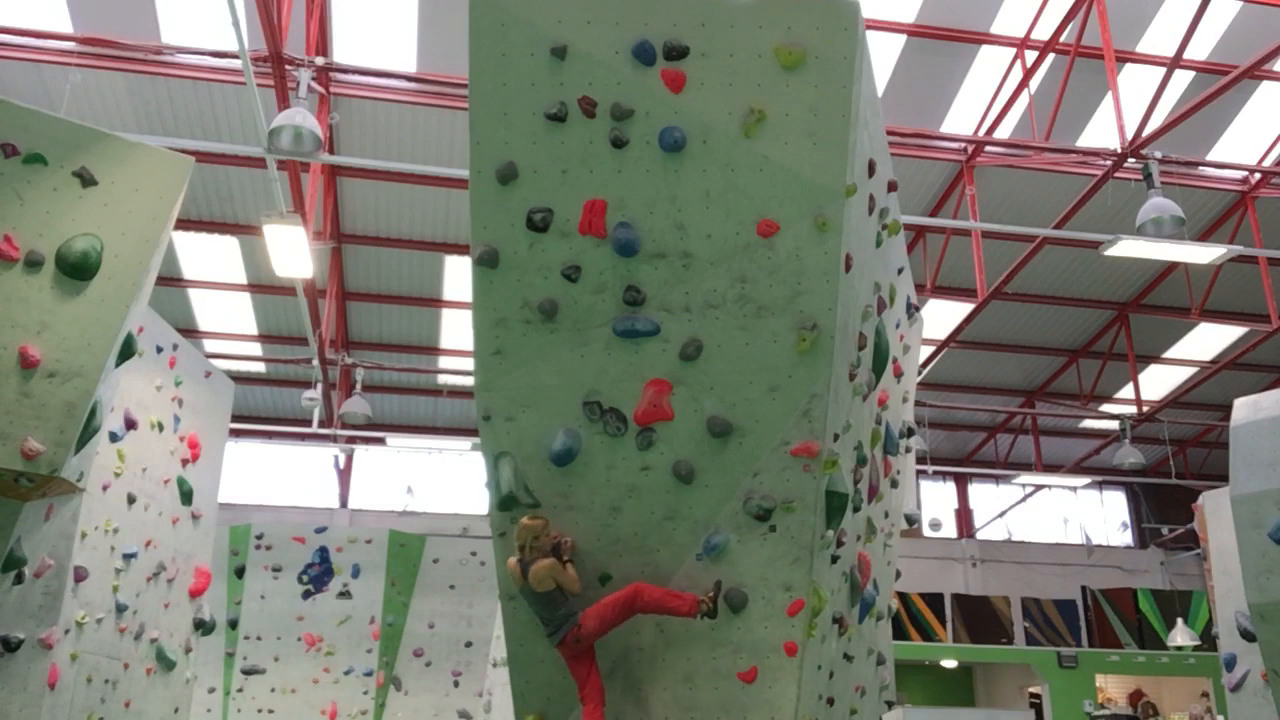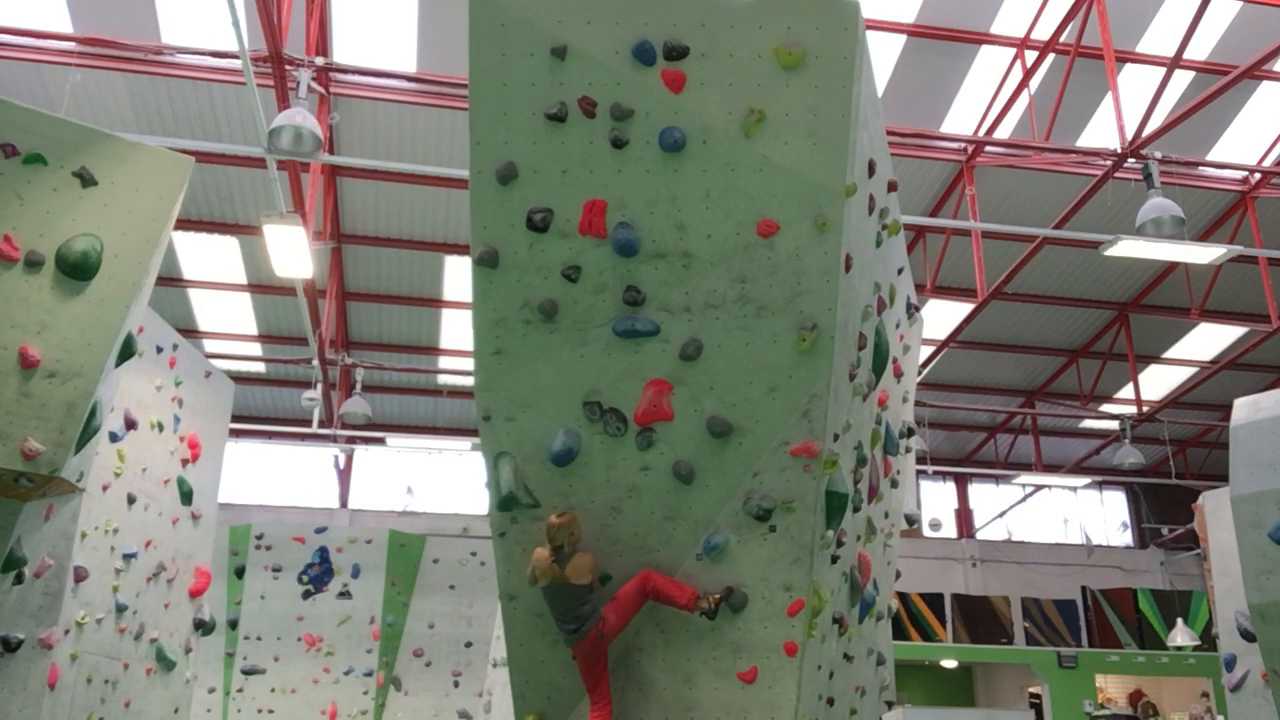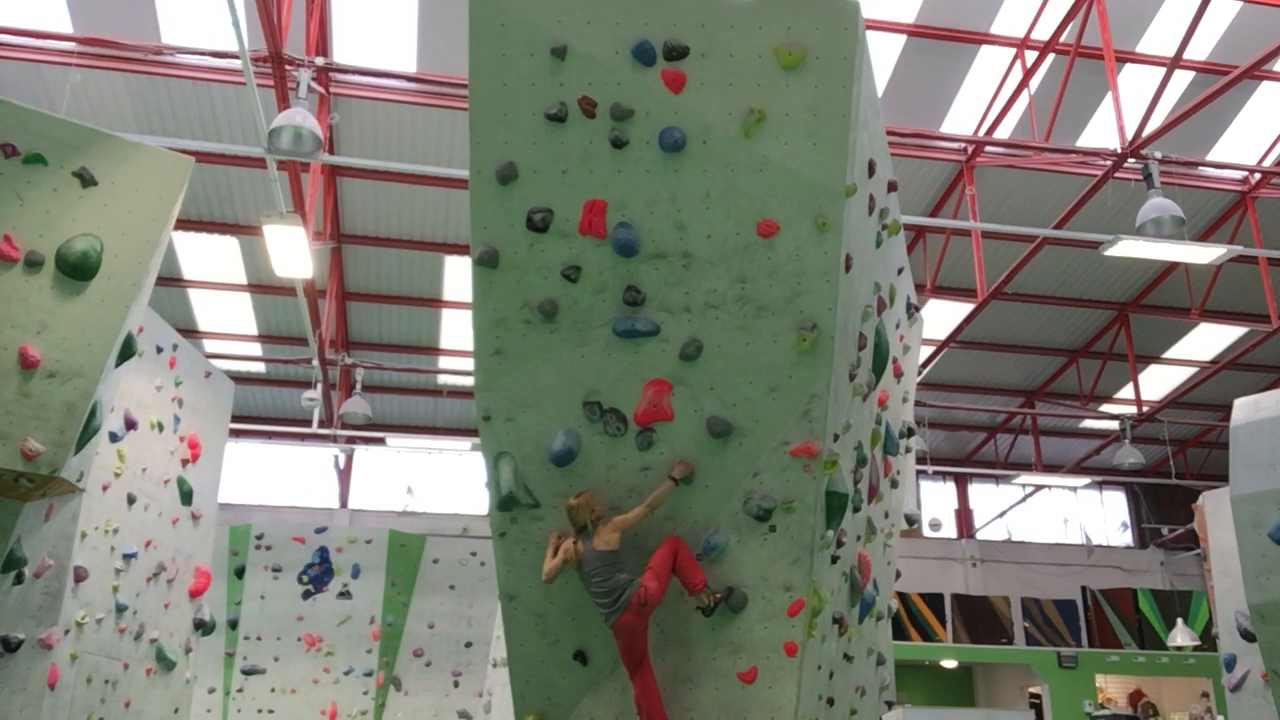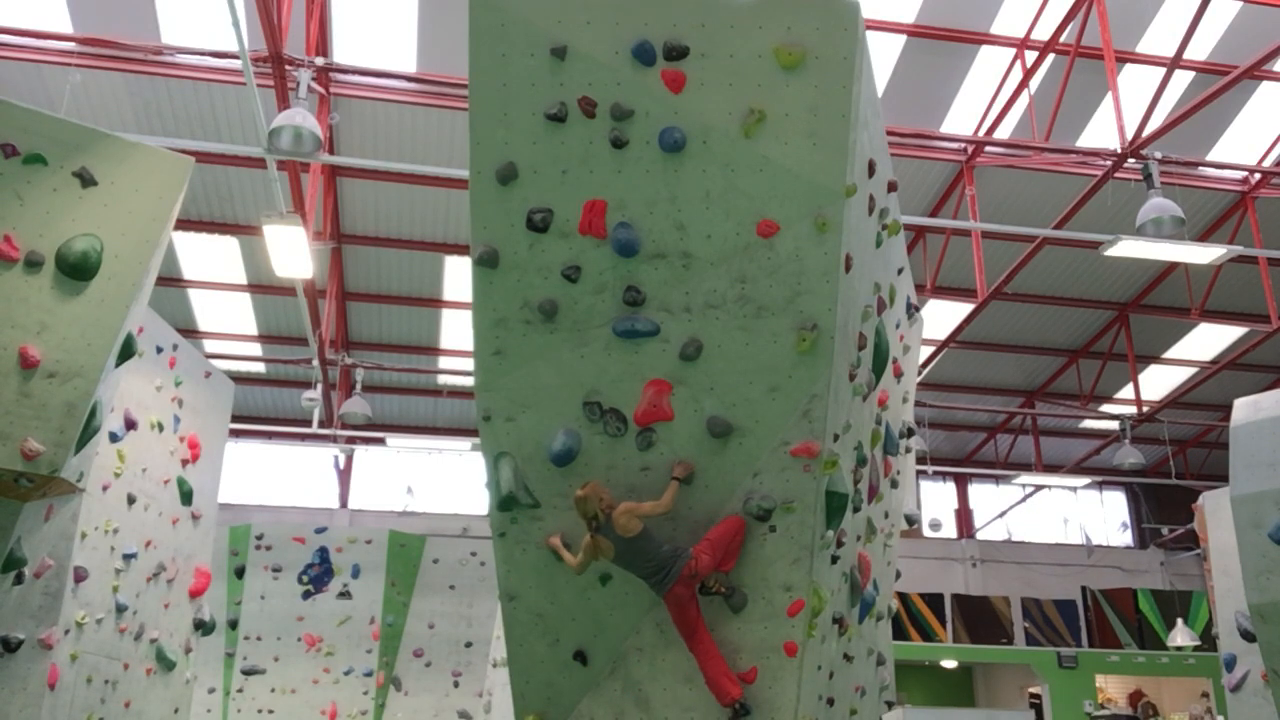
dt=1s
person 1, frame 1
left shoulder: (512, 565)
right shoulder: (547, 565)
right elbow: (575, 588)
left wrist: (551, 549)
right wrist: (566, 557)
left hip: (564, 642)
right hip: (578, 630)
left knee: (591, 699)
right knee: (637, 594)
right ankle: (700, 606)
person 1, frame 2
left shoulder: (539, 556)
right shoulder: (584, 560)
left elbow: (530, 581)
left hip: (579, 644)
right hip: (601, 627)
left knee: (599, 701)
right knee: (646, 579)
right ankle: (702, 604)
person 1, frame 3
left shoulder: (569, 546)
right shoulder: (611, 528)
left elbow: (547, 576)
right elbow: (649, 505)
left wrist: (551, 546)
right wrist: (675, 477)
left hip: (619, 621)
right hip: (640, 597)
left knee: (641, 678)
right knee: (673, 543)
right ankle: (703, 596)
person 1, frame 4
left shoulder: (591, 542)
right shoulder: (625, 512)
left elbow: (577, 568)
right elbow: (665, 506)
left wrist: (558, 545)
right wrist: (677, 478)
left hip: (672, 591)
right hip: (688, 565)
left knee: (700, 645)
right knee: (735, 523)
right ankle: (715, 580)
